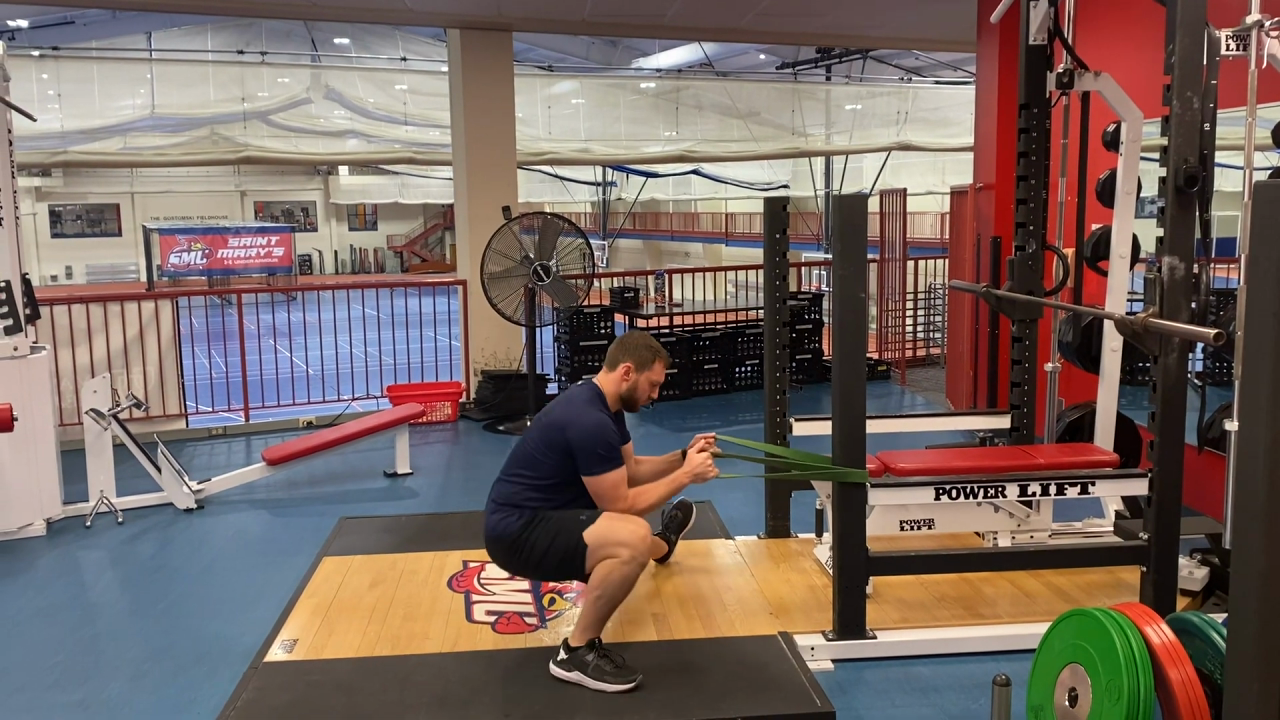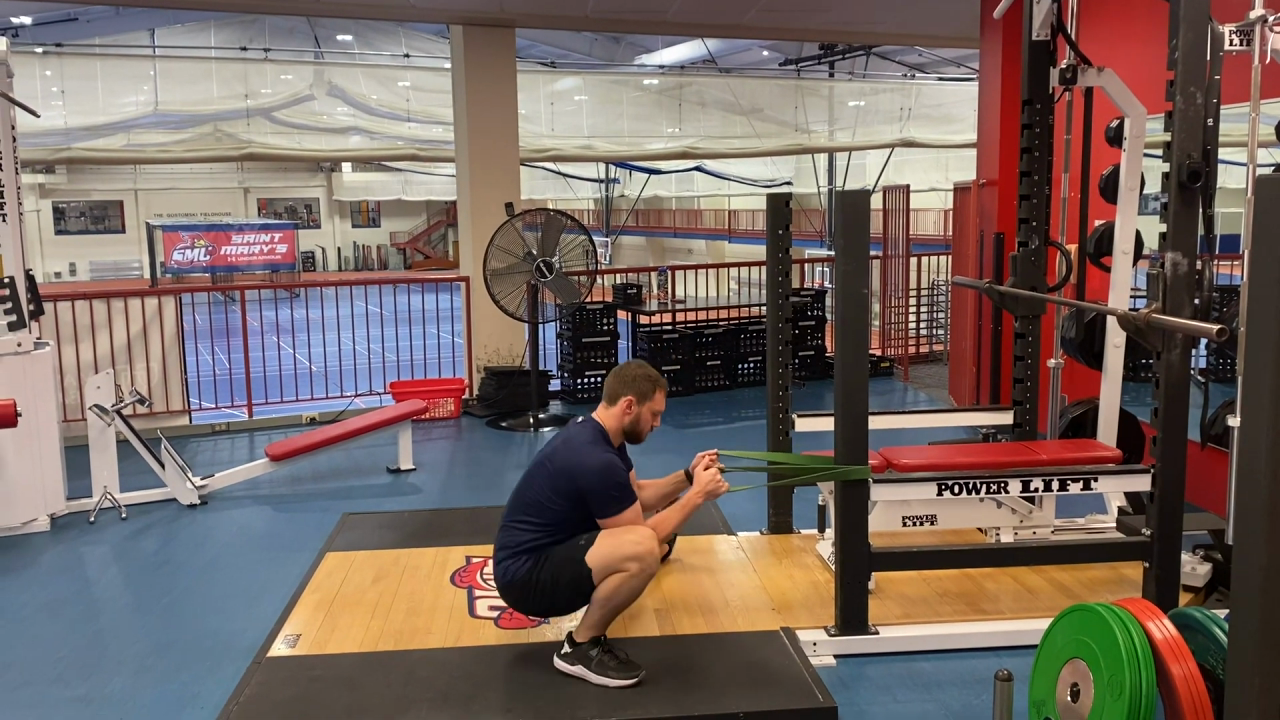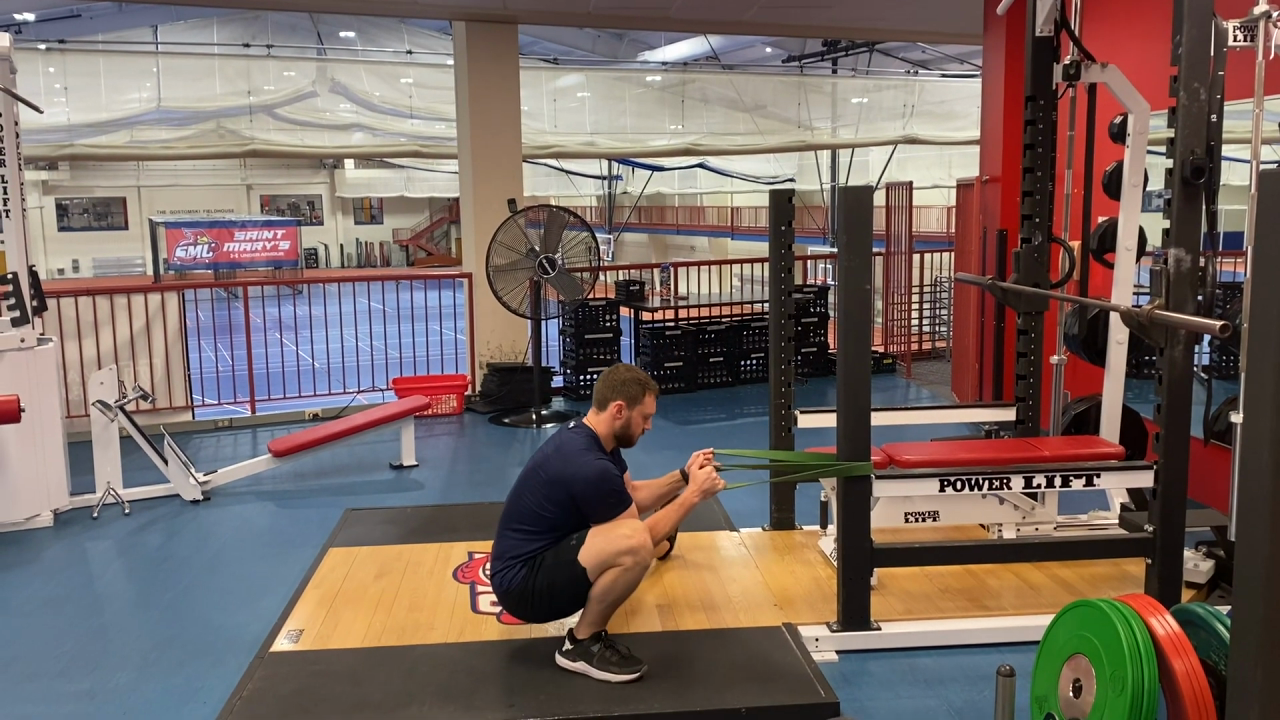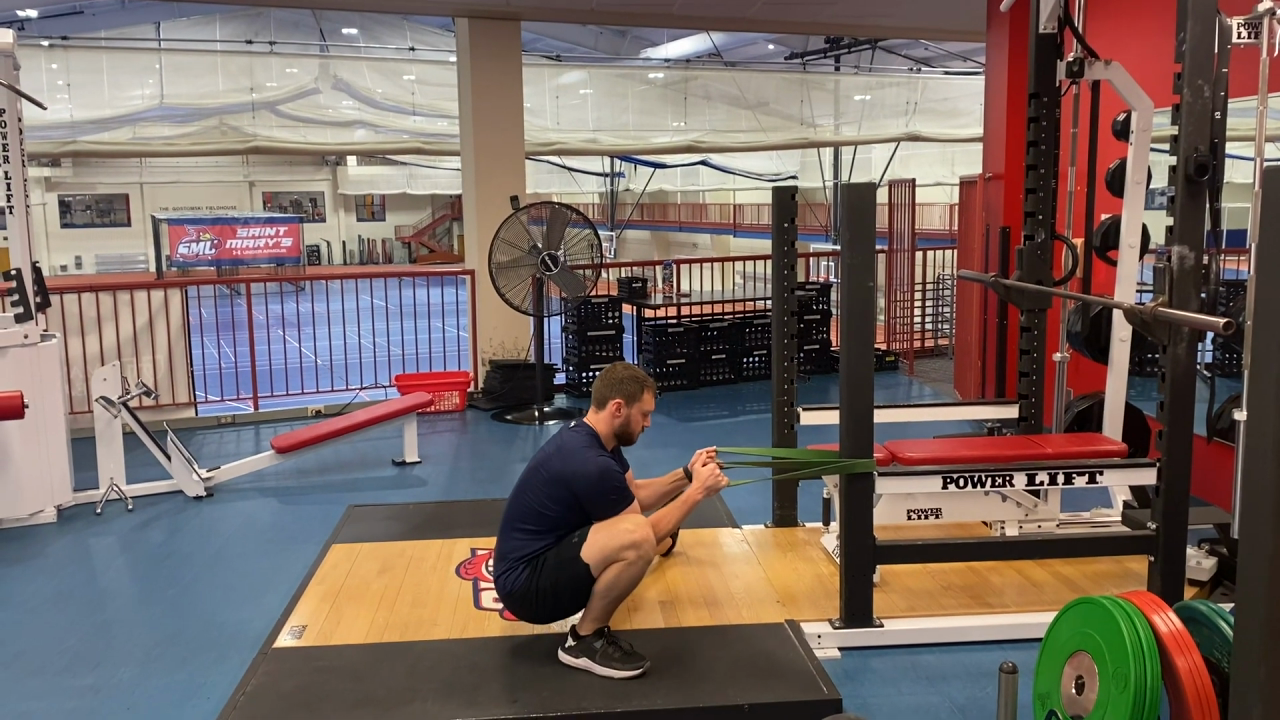
dt=0.3s
person 1, frame 1
left shoulder: (599, 404)
right shoulder: (589, 422)
left elbow: (630, 470)
right elbow: (620, 506)
left wrist: (683, 457)
right wrist: (686, 475)
left hip: (533, 516)
right hip: (516, 534)
right knee: (635, 539)
left ankle: (661, 546)
right ankle: (577, 651)
person 1, frame 2
left shoulder: (597, 434)
right shoulder: (595, 461)
left elbow: (634, 495)
right elbow: (639, 536)
left wrist: (687, 476)
right wrist: (697, 496)
left hip: (542, 549)
right hip: (526, 575)
right knee: (643, 549)
left ankle: (662, 547)
right ankle: (581, 646)
person 1, frame 3
left shoulder: (588, 437)
right shoulder: (588, 467)
left elbow: (631, 496)
right elbow: (639, 537)
left wrist: (683, 476)
right wrist: (693, 494)
left hip: (542, 553)
right hip: (523, 582)
right knee: (635, 541)
left ankle: (662, 545)
right ankle: (583, 643)
person 1, frame 4
left shoulder: (590, 437)
right shoulder: (590, 465)
left elbow: (633, 494)
right elbow: (639, 533)
left wrist: (687, 474)
right wrist: (697, 491)
left hip: (542, 554)
right hip: (526, 583)
right knee: (637, 537)
left ankle: (665, 542)
right ankle: (586, 639)
